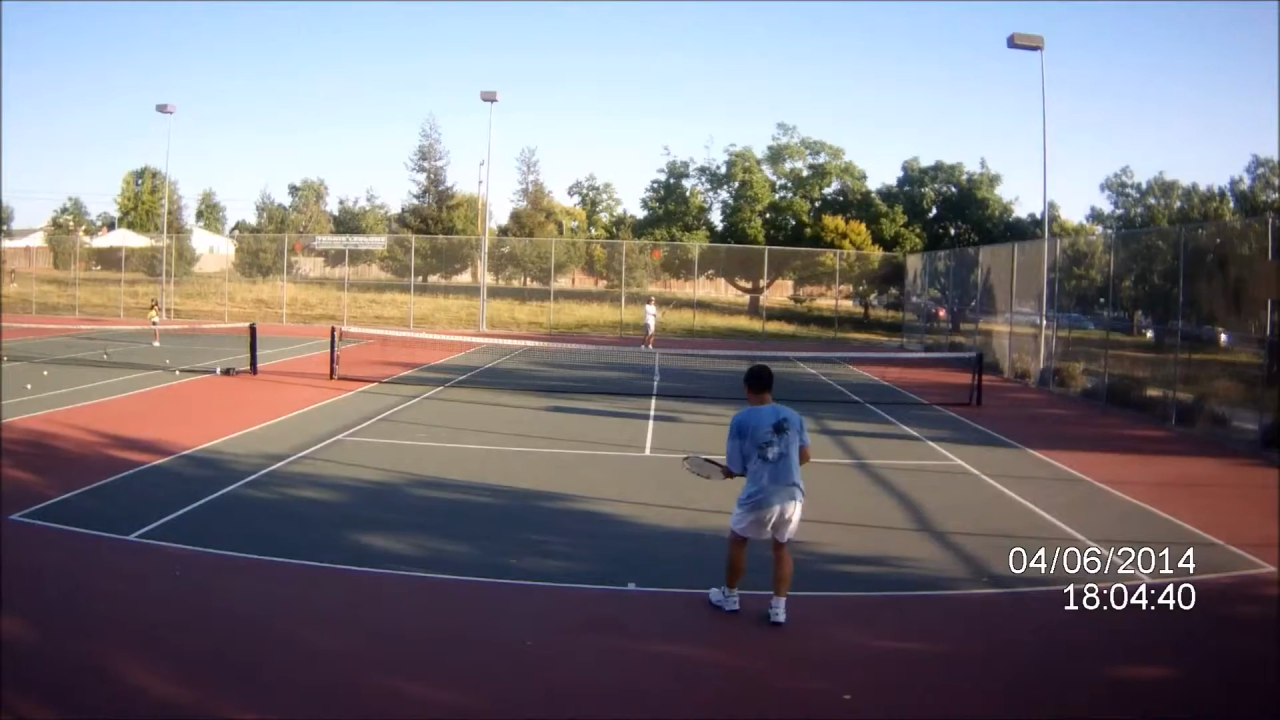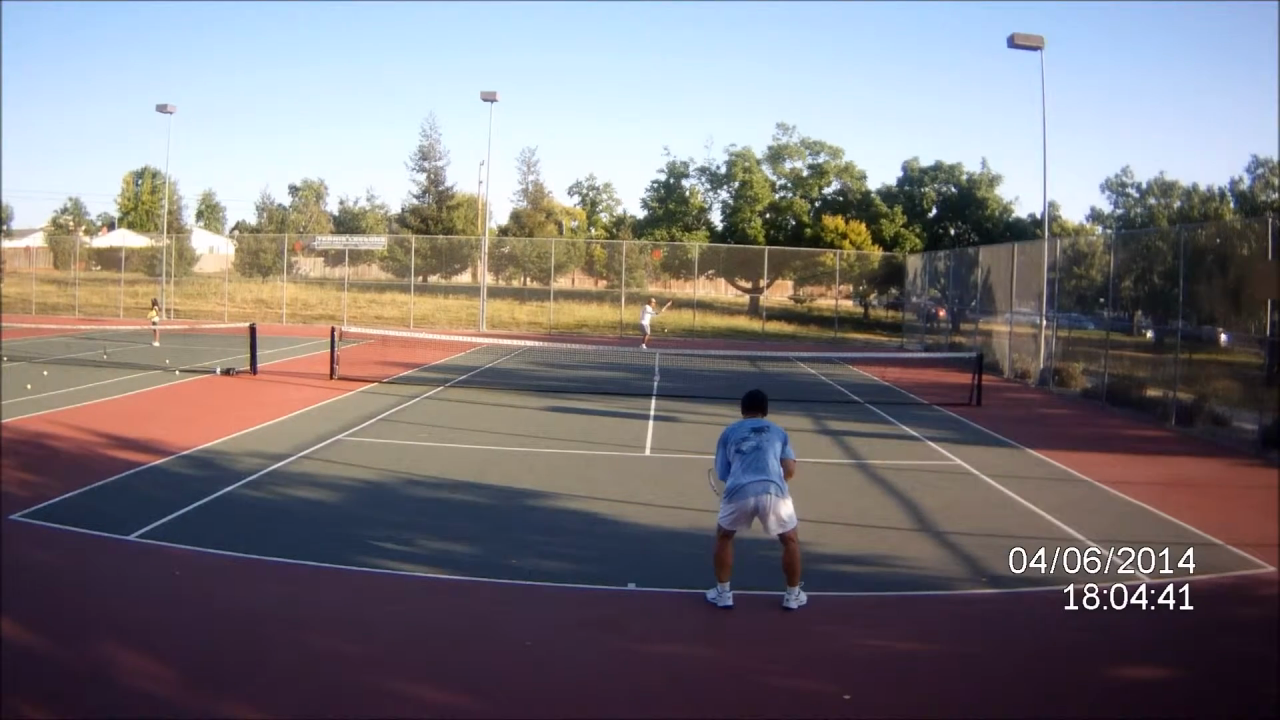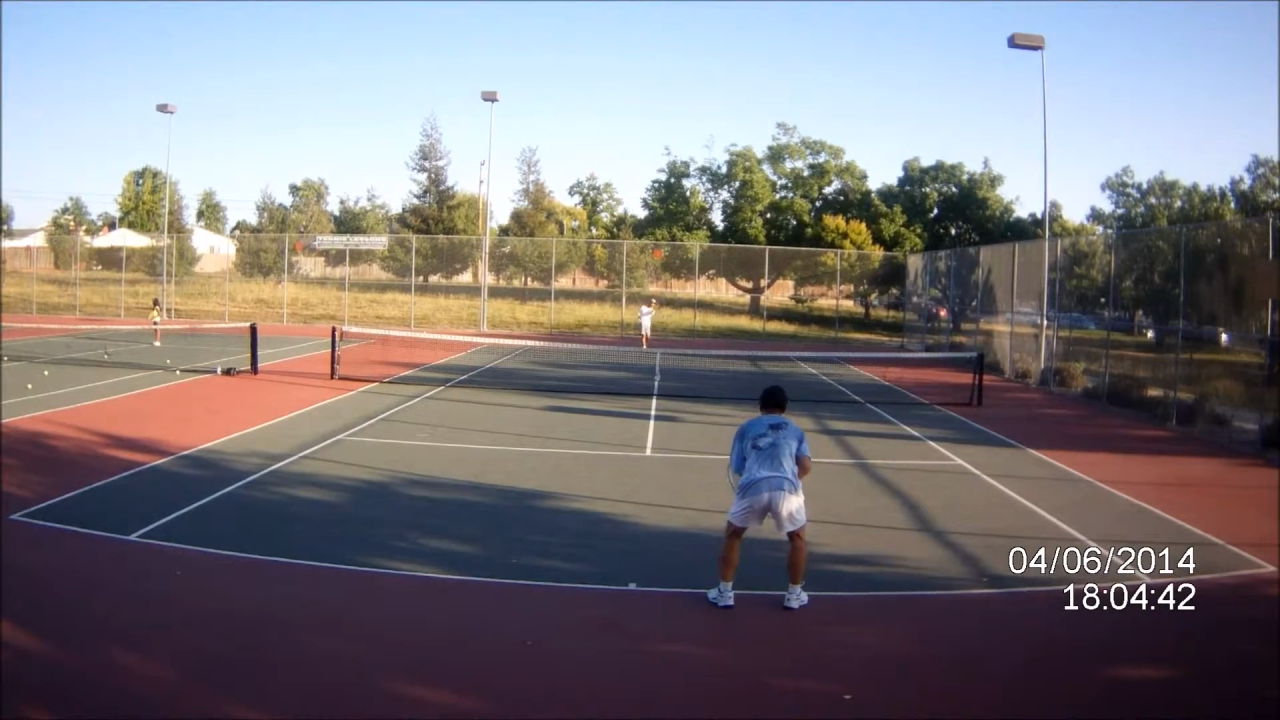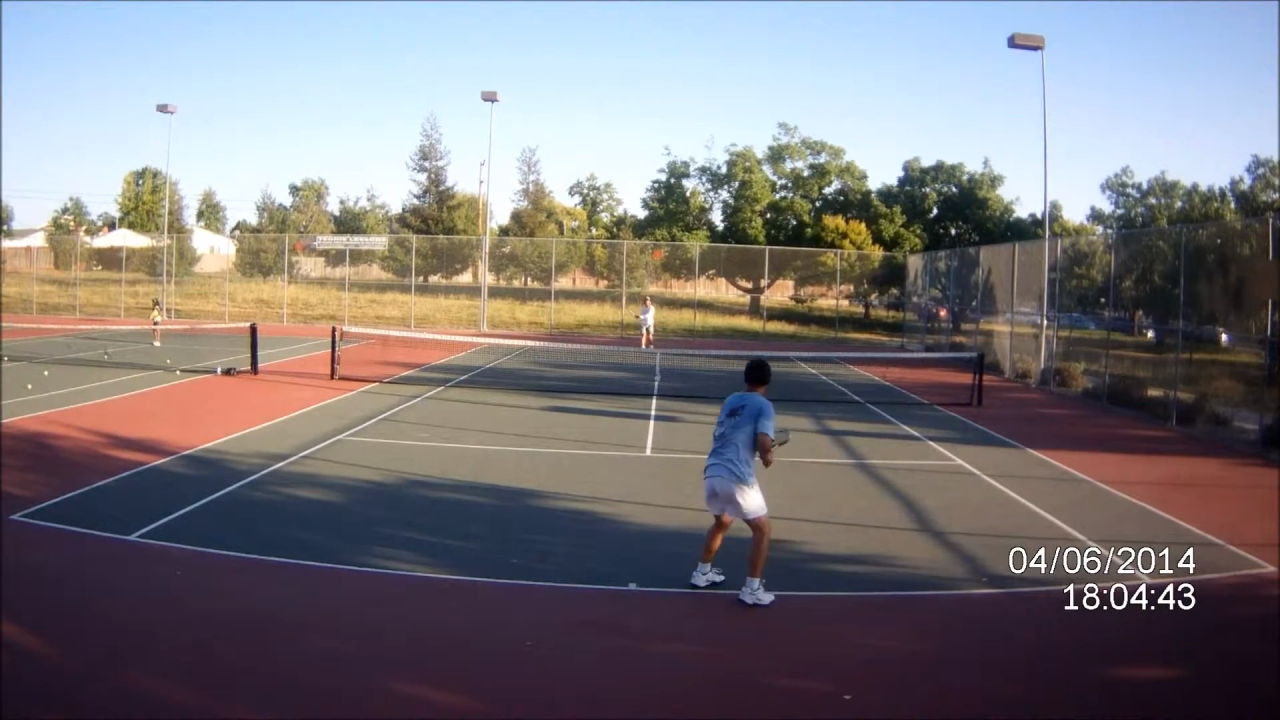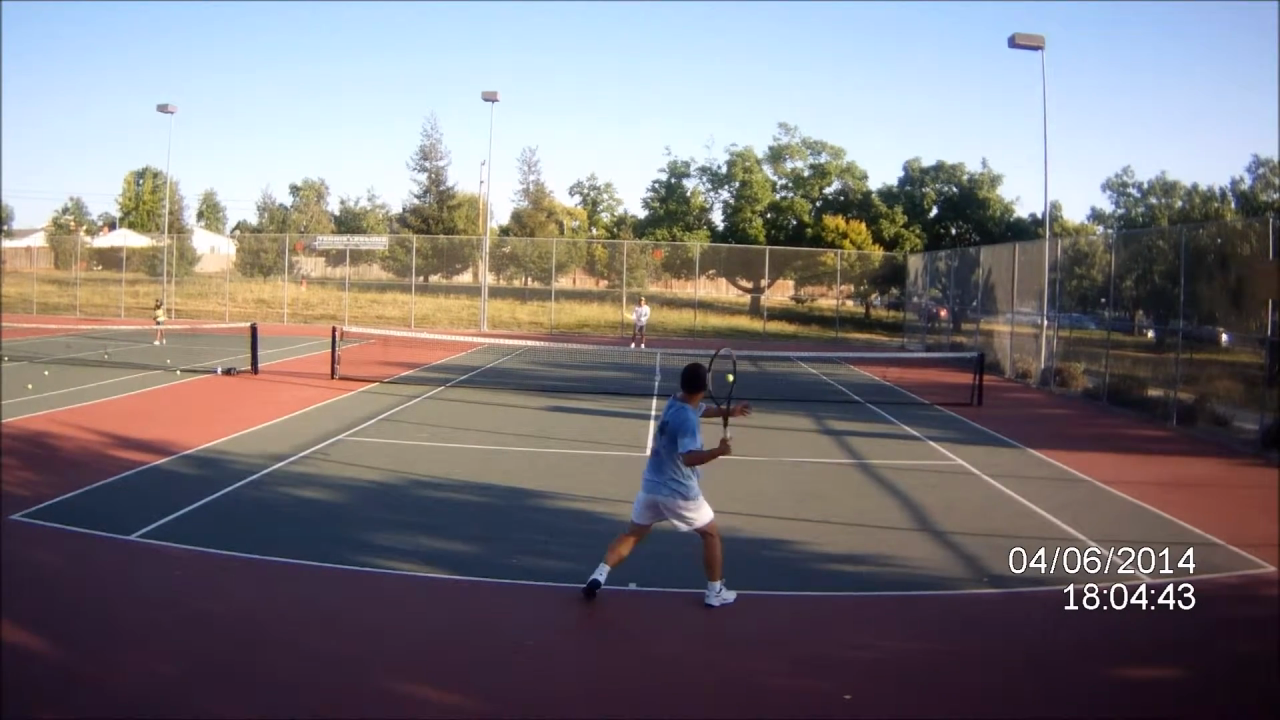
dt=0.7s
person 1, frame 1
left shoulder: (741, 420)
right shoulder: (793, 416)
left elbow: (734, 468)
right elbow: (806, 456)
left hip: (759, 497)
right hip: (792, 494)
left knee: (736, 545)
right knee: (781, 549)
left ankle: (729, 596)
right ankle: (778, 607)
person 1, frame 2
left shoulder: (729, 432)
right shoulder: (778, 431)
left elbow: (722, 474)
right elbow: (790, 469)
left hip: (739, 492)
right hip: (773, 491)
left knee: (723, 537)
right knee: (790, 541)
left ankle: (723, 593)
right ankle: (793, 595)
person 1, frame 3
left shoulder: (746, 427)
right shoulder: (795, 430)
left elbow: (737, 468)
right elbow: (805, 466)
left hip: (753, 488)
right hip: (786, 489)
left knee: (732, 536)
right knee: (797, 539)
left ankle: (724, 592)
right ankle: (794, 594)
person 1, frame 4
left shoulder: (731, 401)
right shoulder: (764, 406)
right elbow: (764, 443)
left wrist: (754, 450)
right wrist: (767, 456)
left hip: (713, 473)
right hip: (738, 478)
left knee: (721, 523)
right knee: (762, 530)
left ankle: (702, 573)
right ankle: (752, 589)
person 1, frame 5
left shoulder: (675, 402)
right shoulder: (690, 421)
left elbow: (702, 410)
right elbow: (689, 458)
left wrist: (729, 411)
right wrist: (718, 452)
left hip: (651, 487)
right hip: (679, 492)
left knee: (632, 534)
right knee: (711, 534)
left ankle: (599, 576)
right ankle: (715, 591)
